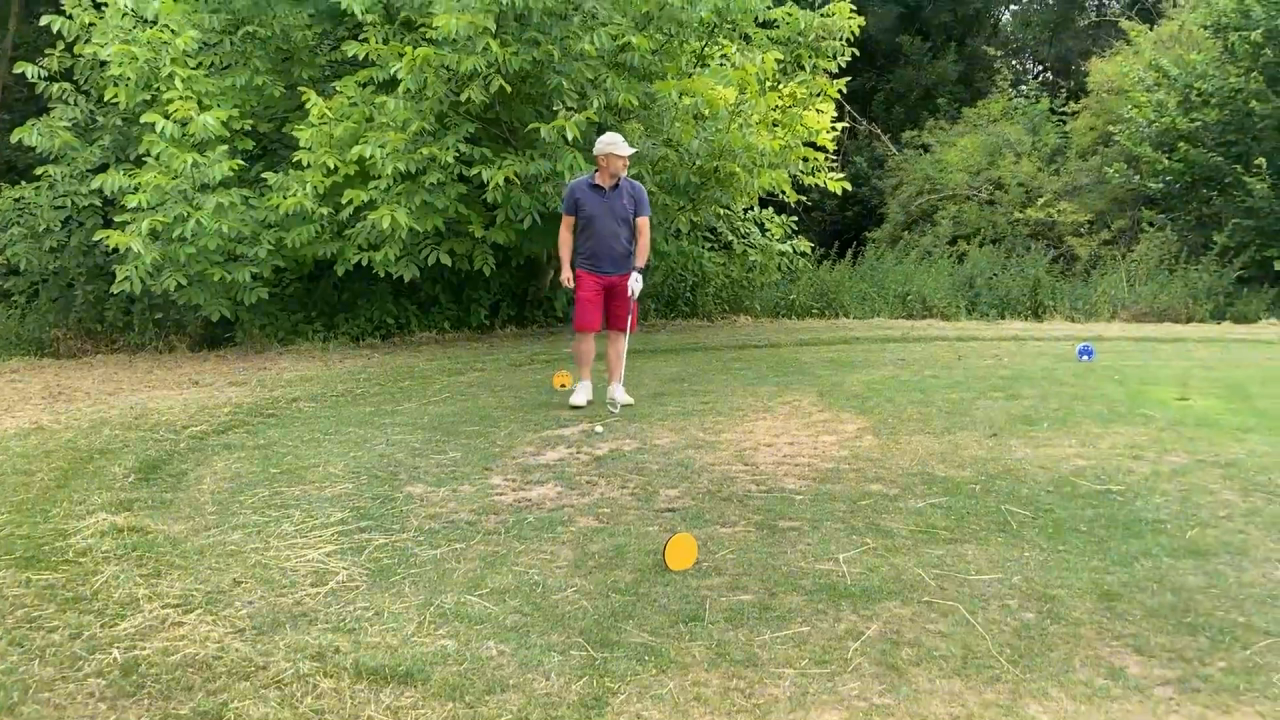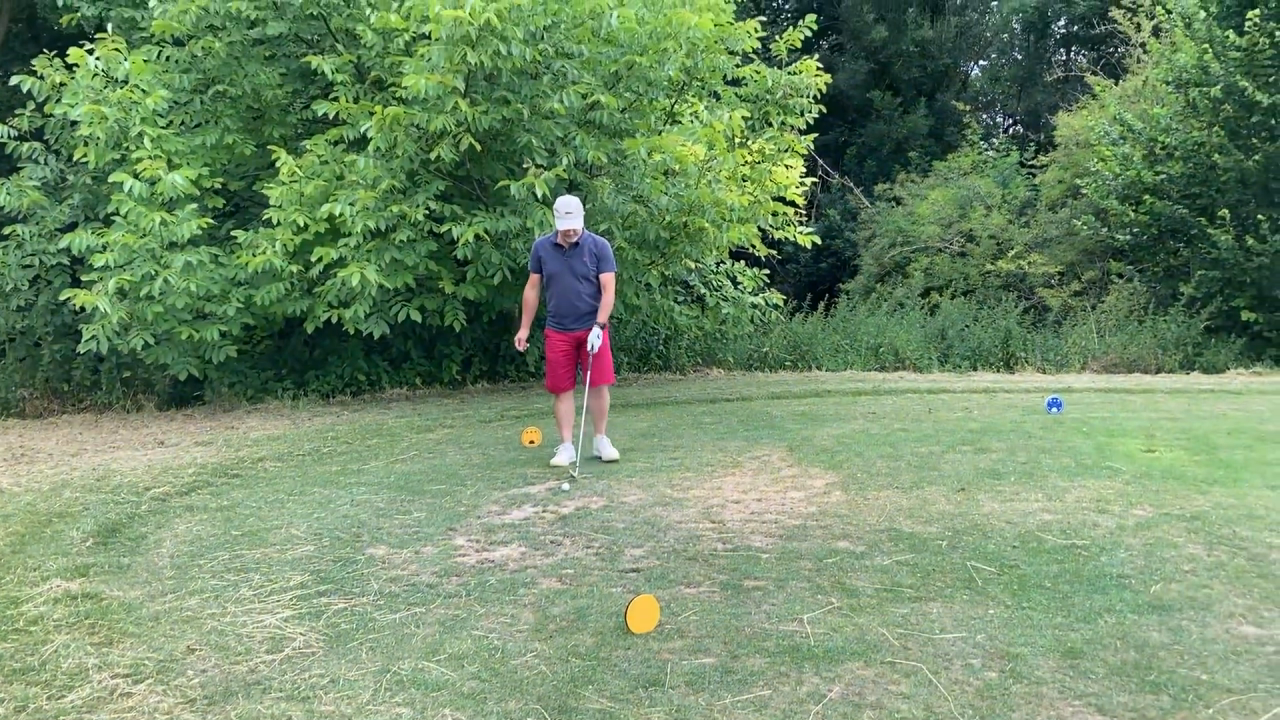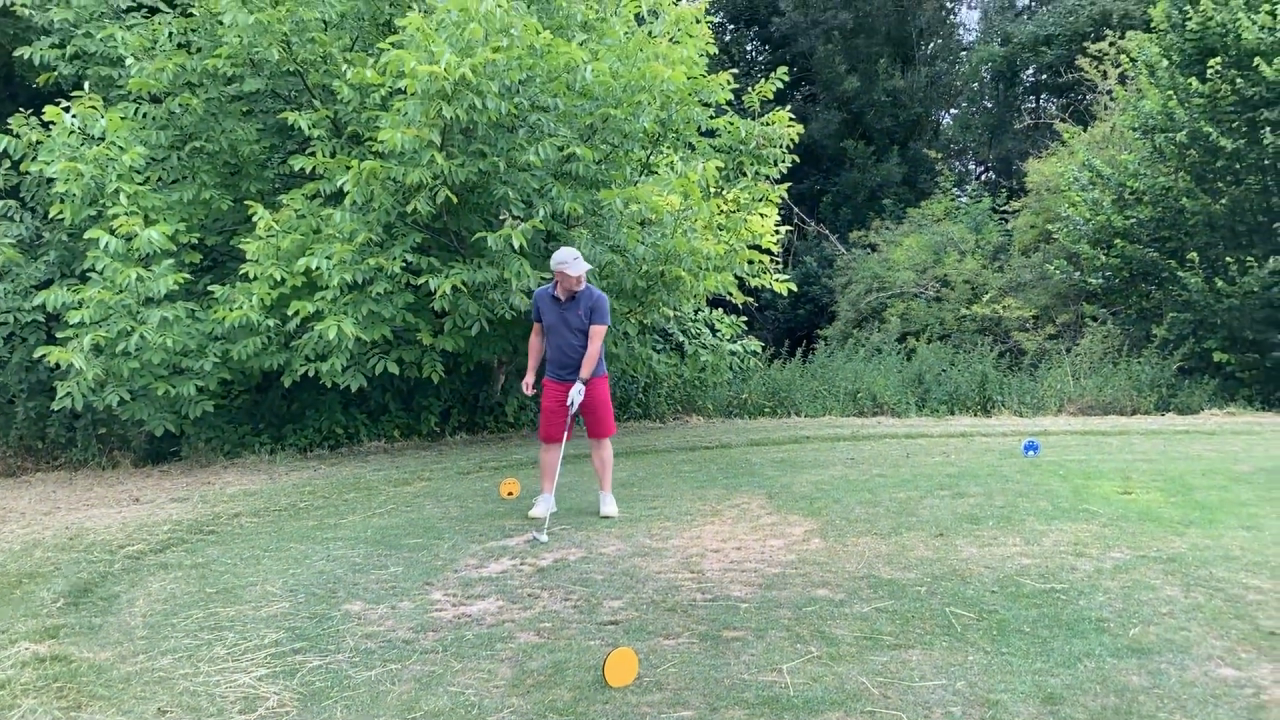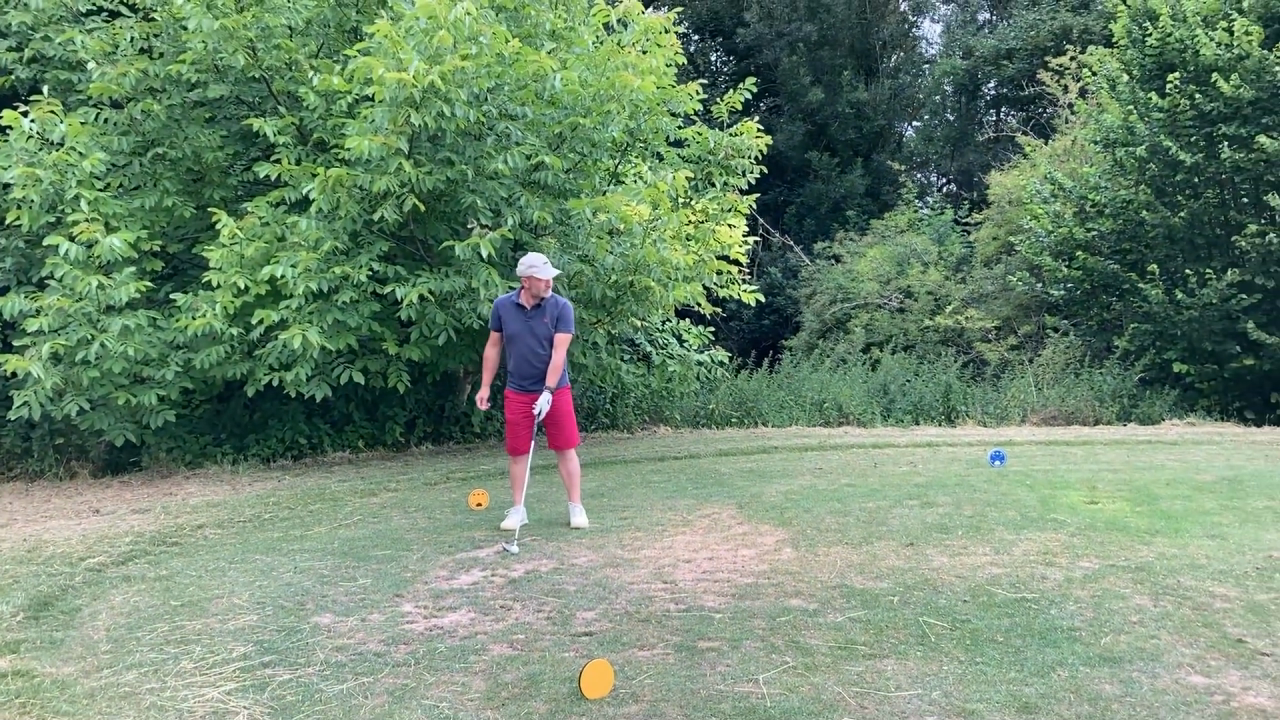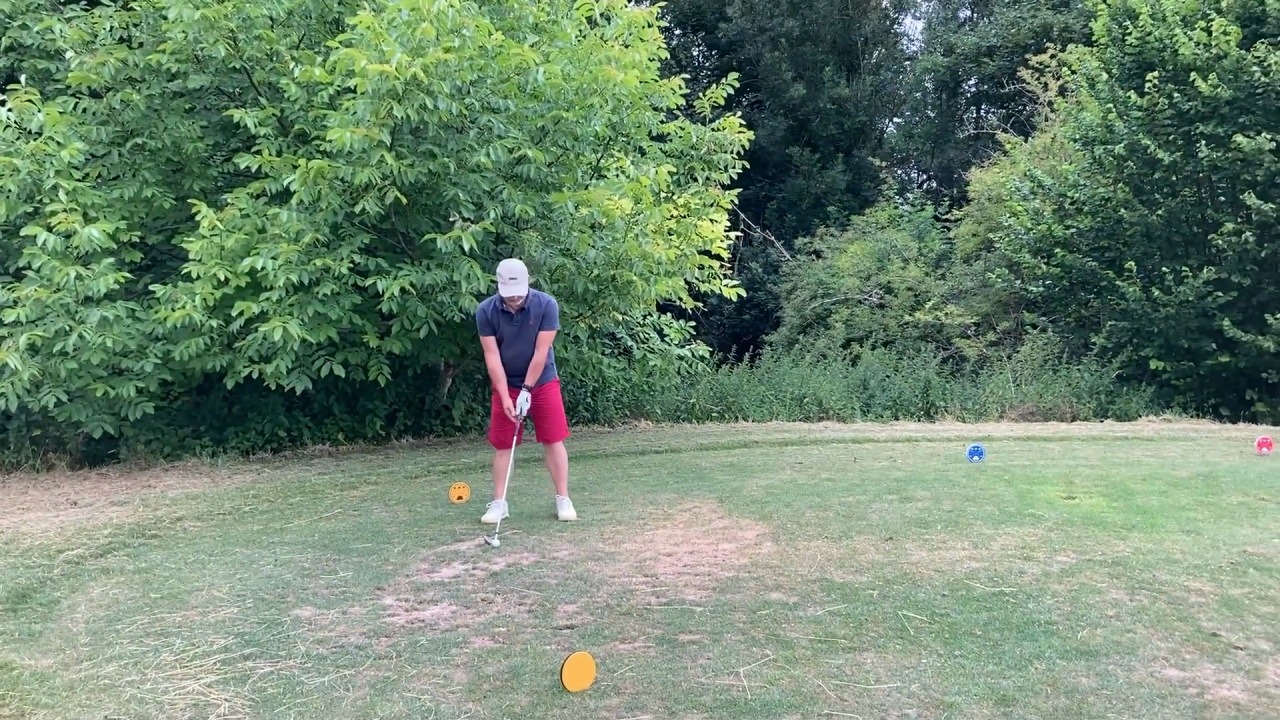
dt=0.5s
person 1, frame 1
left shoulder: (635, 191)
right shoulder: (577, 189)
left elbow: (643, 233)
right elbow: (566, 230)
left wrist: (638, 271)
right wrist: (566, 266)
left hip: (623, 275)
right hip: (588, 272)
left knee: (617, 332)
right knee: (585, 330)
left ankle: (615, 387)
right ankle: (584, 384)
person 1, frame 2
left shoulder: (600, 246)
right shoulder: (541, 247)
left elbow: (608, 291)
right elbow: (532, 289)
left wrist: (598, 327)
right wrist: (524, 328)
left hip: (592, 328)
right hip: (557, 331)
left knee: (600, 385)
right knee: (561, 390)
left ankle: (600, 439)
right ankle: (566, 446)
person 1, frame 3
left shoulder: (597, 299)
right shoulder: (540, 297)
left elbow: (595, 344)
right elbow: (537, 336)
left wrist: (581, 382)
right wrist: (530, 372)
left hip: (593, 379)
right hip: (554, 381)
left knee: (600, 438)
right knee: (549, 440)
left ankle: (606, 495)
right ankle: (546, 497)
person 1, frame 4
left shoulder: (562, 307)
right shoulder: (502, 306)
left elbow: (559, 353)
right elbow: (493, 347)
left wrist: (548, 392)
right wrist: (485, 386)
left hip: (556, 390)
right hip: (517, 392)
left knee: (566, 449)
right knee: (517, 452)
left ankle: (575, 506)
right ankle: (518, 509)
person 1, frame 5
left shoulder: (546, 304)
right shoulder: (486, 311)
left elbow: (541, 352)
right elbow: (492, 356)
left wrist: (527, 389)
right wrist: (504, 396)
left hip: (543, 383)
right hip: (506, 386)
left knee: (554, 441)
right knee: (502, 445)
left ankle: (562, 498)
right ankle: (499, 502)
